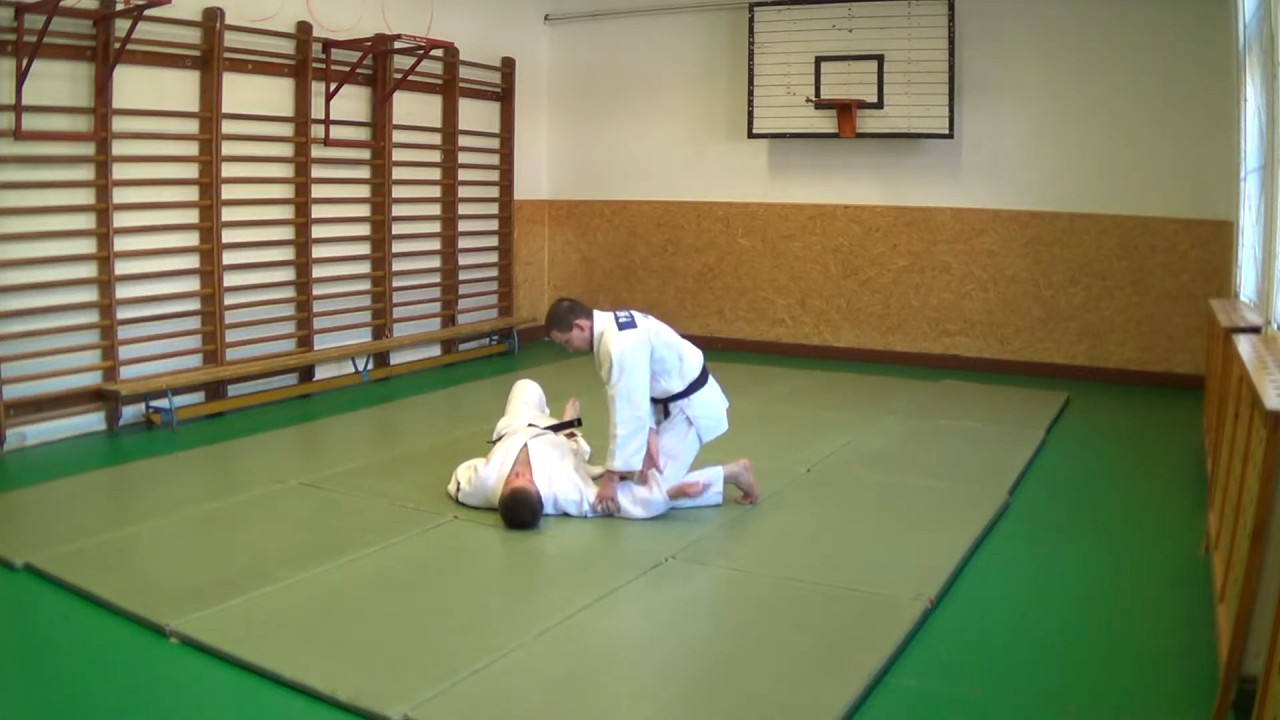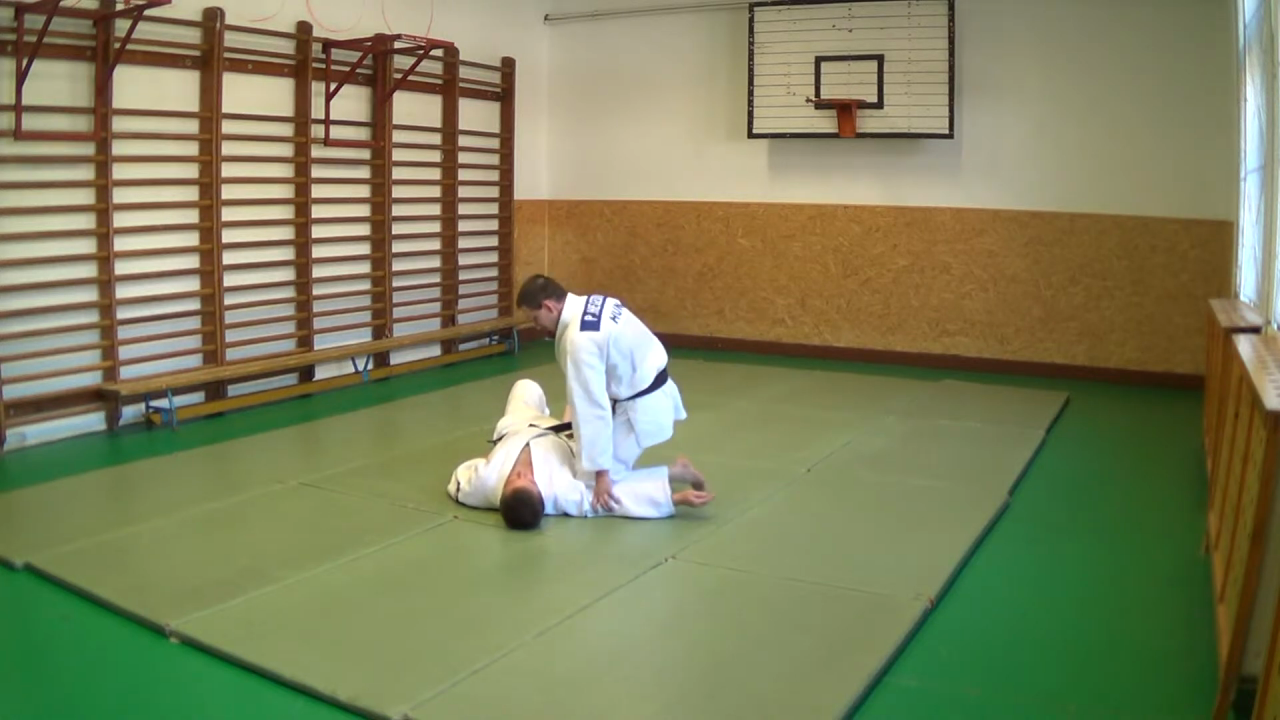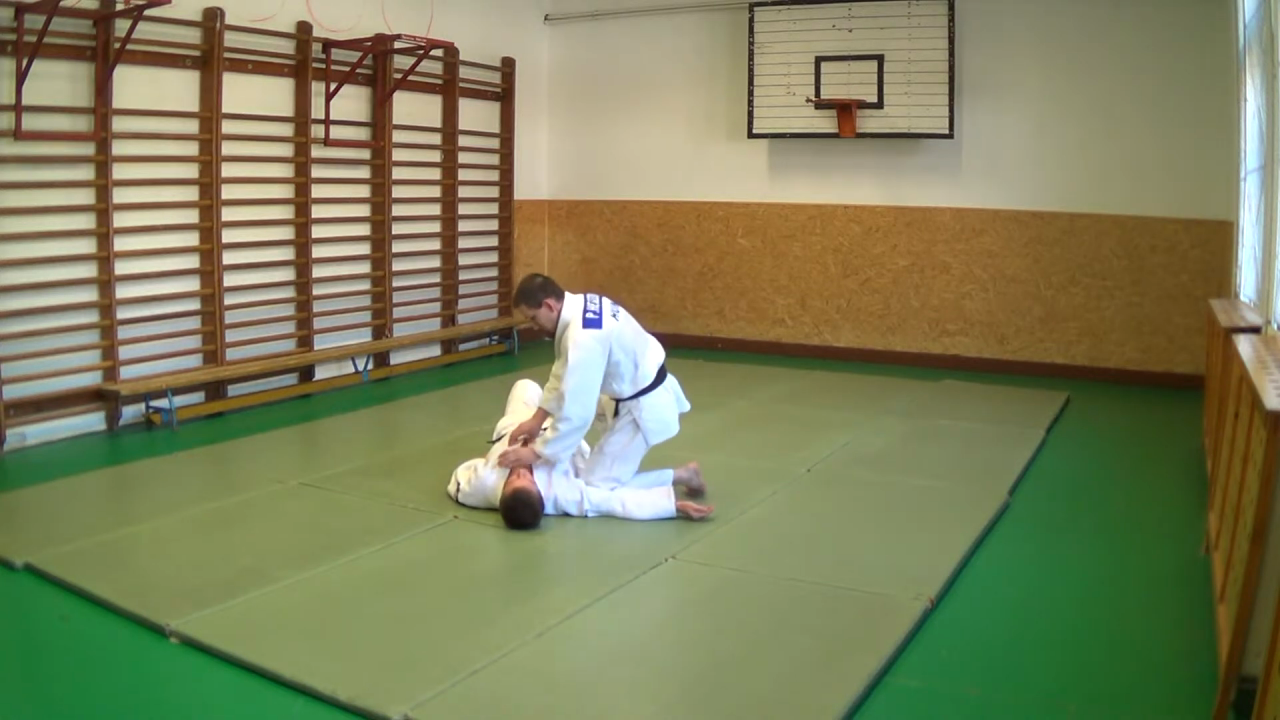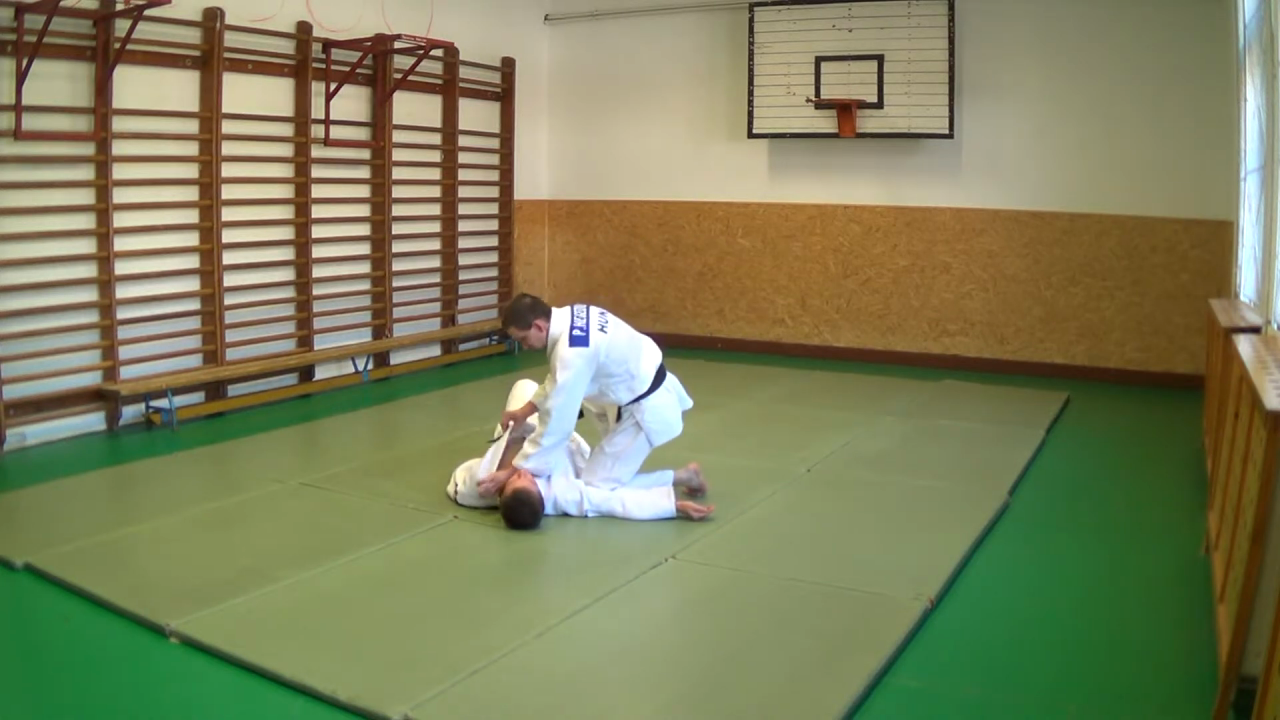
dt=0.5s
person 1, frame 1
left shoulder: (482, 486)
right shoulder: (562, 495)
left elbow: (459, 481)
right elbow: (622, 499)
right wrist: (673, 493)
left hip: (513, 436)
right hip: (555, 443)
left knee: (526, 387)
person 1, frame 2
left shoulder: (482, 485)
right shoulder: (560, 495)
left elbow: (458, 482)
right elbow: (617, 498)
right wrist: (674, 497)
right hip: (556, 445)
left knee: (527, 387)
person 1, frame 3
left shoulder: (481, 487)
right shoulder: (559, 495)
left elbow: (459, 481)
right elbow: (618, 500)
right wrist: (677, 505)
left knee: (526, 386)
person 1, frame 4
left shoulder: (474, 490)
right shoulder: (558, 496)
left elbow: (458, 483)
right elbow: (618, 500)
right wrist: (676, 505)
left knee: (526, 386)
person 2, frame 1
left shoulder: (621, 344)
right shoulder: (611, 325)
left elbow: (628, 413)
right elbow: (636, 394)
left wrist: (611, 477)
right wrist: (650, 435)
left hip: (690, 406)
right hip: (672, 396)
person 2, frame 2
left shoulder: (579, 340)
right shoulder: (591, 304)
left elbow: (593, 410)
left wrist: (600, 474)
right wrist: (576, 414)
left hip: (641, 408)
right hip: (652, 395)
left knee: (600, 494)
person 2, frame 3
left shoulder: (582, 337)
right shoulder: (581, 305)
left elbow: (576, 411)
right elbow: (564, 373)
left wrist: (535, 452)
right wrist: (536, 421)
left hip: (643, 407)
right hip: (649, 395)
left knee: (597, 488)
person 2, frame 4
left shoulder: (571, 353)
right shoulder: (568, 315)
left elbow: (555, 424)
left wrist: (516, 471)
right wrist: (526, 409)
left hip: (648, 410)
right hip: (650, 391)
left knee: (596, 487)
